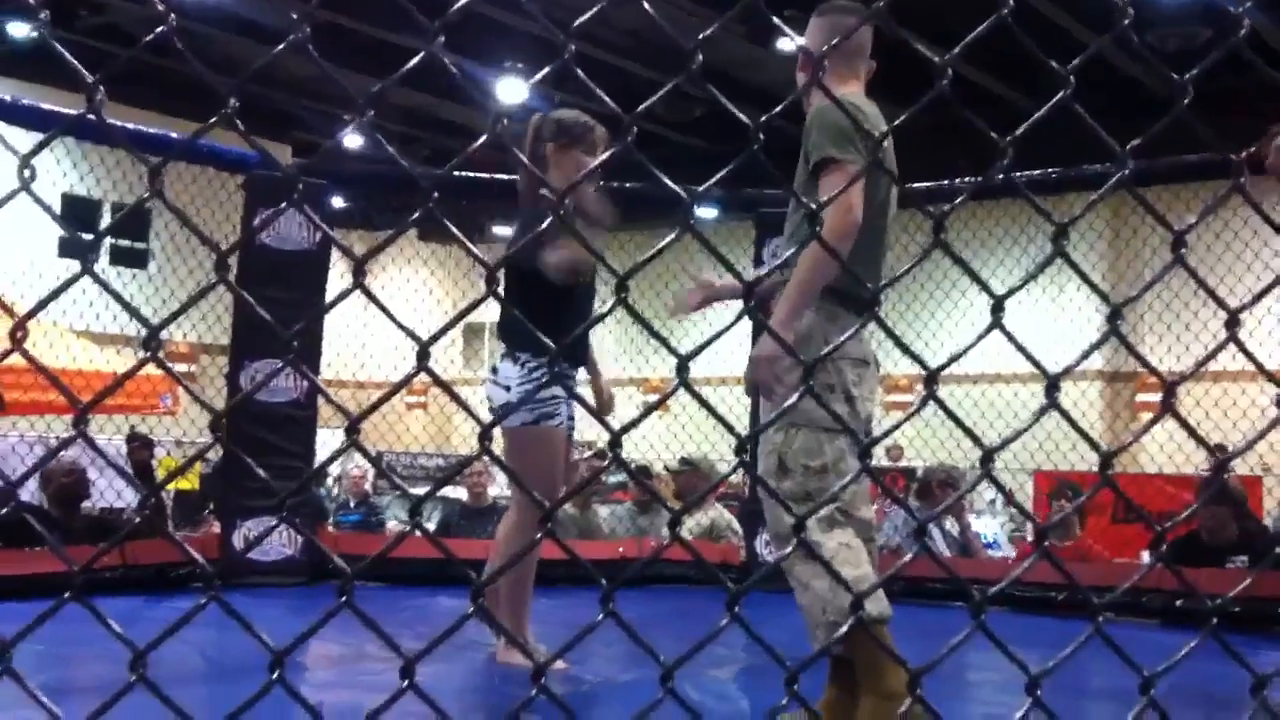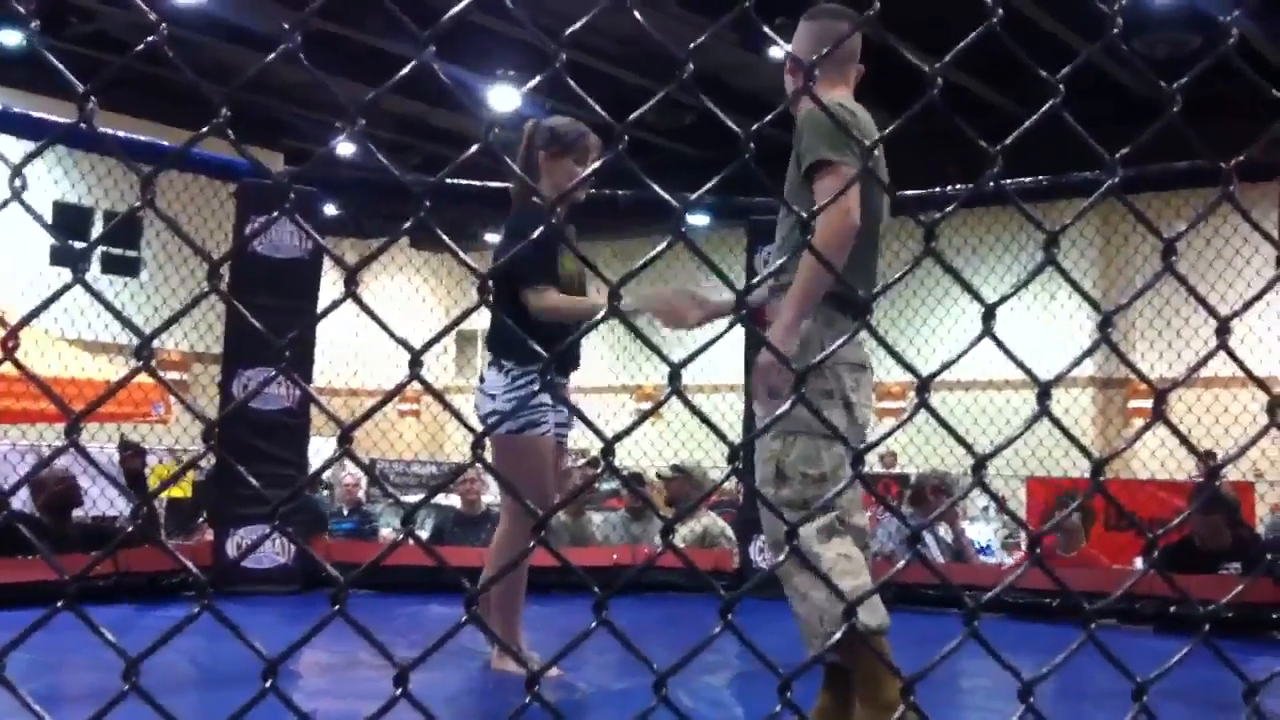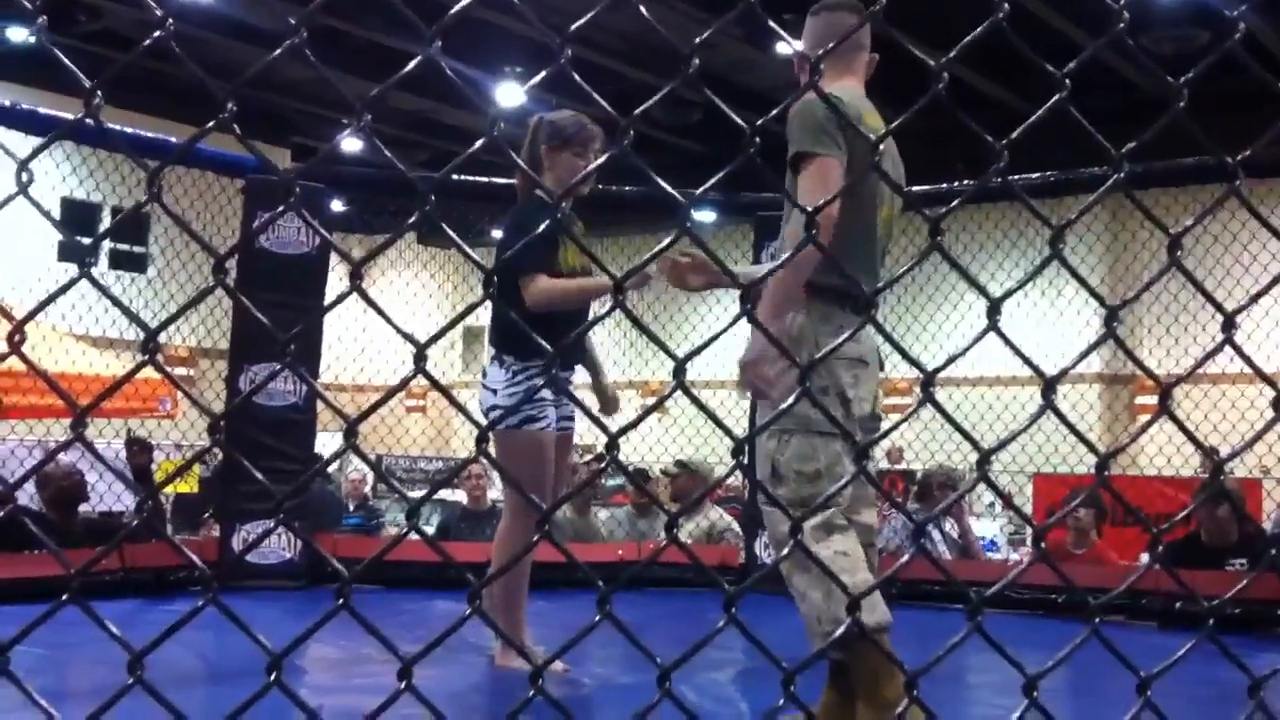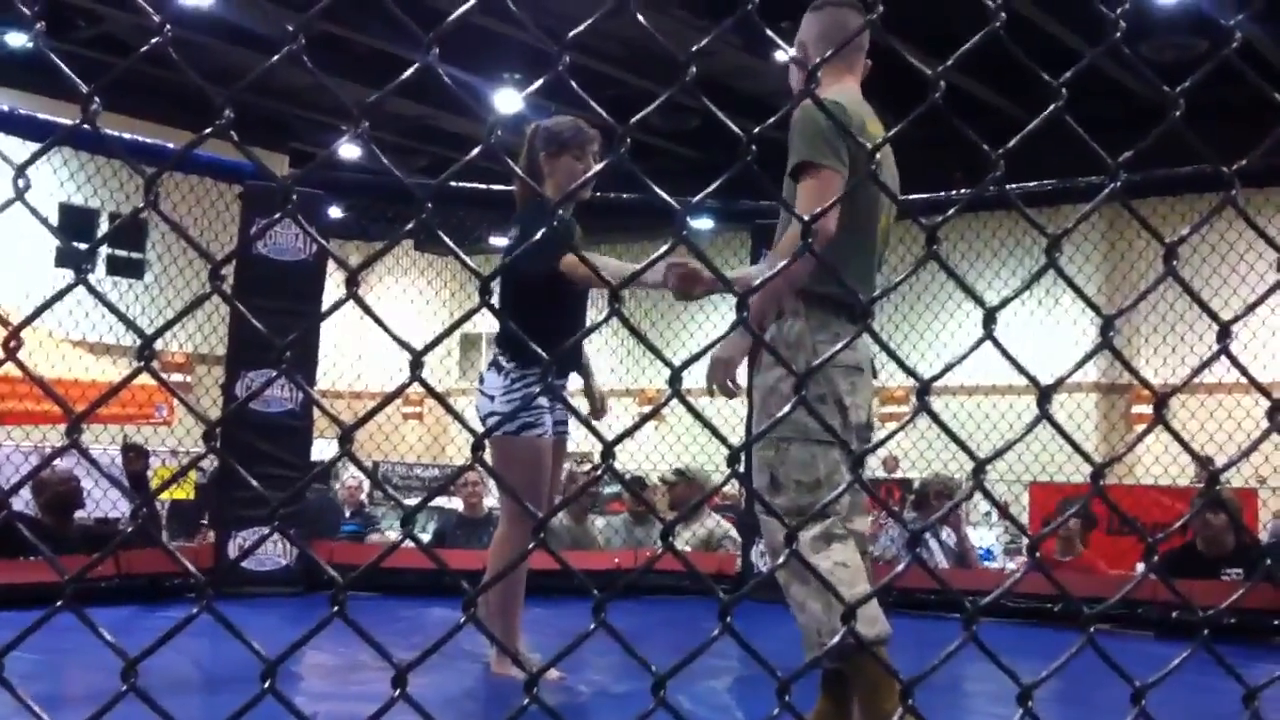
dt=0.3s
person 1, frame 1
left shoulder: (833, 114)
right shoulder: (871, 123)
left elbow: (840, 221)
left wrist: (777, 326)
right wrist: (730, 288)
left hip: (817, 332)
right hip: (846, 339)
left knee: (799, 509)
right knee: (838, 514)
person 1, frame 2
left shoulder: (822, 117)
right shoulder: (865, 131)
left elbow: (837, 220)
left wrist: (782, 329)
right wrist: (722, 305)
left hip: (813, 339)
right hip: (841, 345)
left knee: (798, 515)
right knee: (833, 520)
person 1, frame 3
left shoulder: (816, 110)
right shoulder: (883, 137)
left elbow: (818, 214)
left wrist: (764, 325)
right wrist: (721, 275)
left hip: (812, 332)
right hip: (854, 339)
left knee: (800, 513)
right knee: (842, 516)
person 1, frame 4
left shoulder: (819, 113)
right shoulder: (877, 134)
left elbow: (816, 228)
left wrist: (742, 329)
right wrist: (718, 281)
left hip: (807, 339)
right hip: (847, 347)
left knee: (800, 524)
right knee: (836, 525)
person 2, frame 1
left shoulder: (569, 220)
right shoulder: (539, 212)
right elbow: (555, 266)
left wrist: (597, 375)
right wrist: (590, 228)
left hip: (557, 376)
right hip: (530, 372)
left knee: (531, 509)
right knee: (535, 508)
left ankle: (495, 618)
right ankle: (514, 639)
person 2, frame 2
left shoulder: (556, 227)
right shoulder: (531, 221)
right elbow: (542, 303)
right wrist: (634, 303)
left hip: (545, 387)
right hip: (519, 380)
left knee: (525, 516)
right knee: (527, 516)
left ankle: (501, 628)
right ankle: (508, 647)
person 2, frame 3
left shoulder: (567, 223)
right shoulder: (531, 215)
right elbow: (537, 295)
left wrist: (599, 374)
right wrist: (617, 283)
left hip: (555, 379)
right hip: (522, 376)
left knee: (541, 512)
right knee: (525, 512)
left ankle: (510, 630)
right ankle: (510, 644)
person 2, frame 4
left shoulder: (563, 225)
right shoulder: (539, 220)
right elbow: (582, 269)
left wrist: (589, 377)
right wrist: (651, 274)
left hip: (550, 385)
right hip: (519, 383)
left knee: (534, 519)
right knee: (522, 519)
left ankle: (496, 621)
right ankle: (507, 652)
